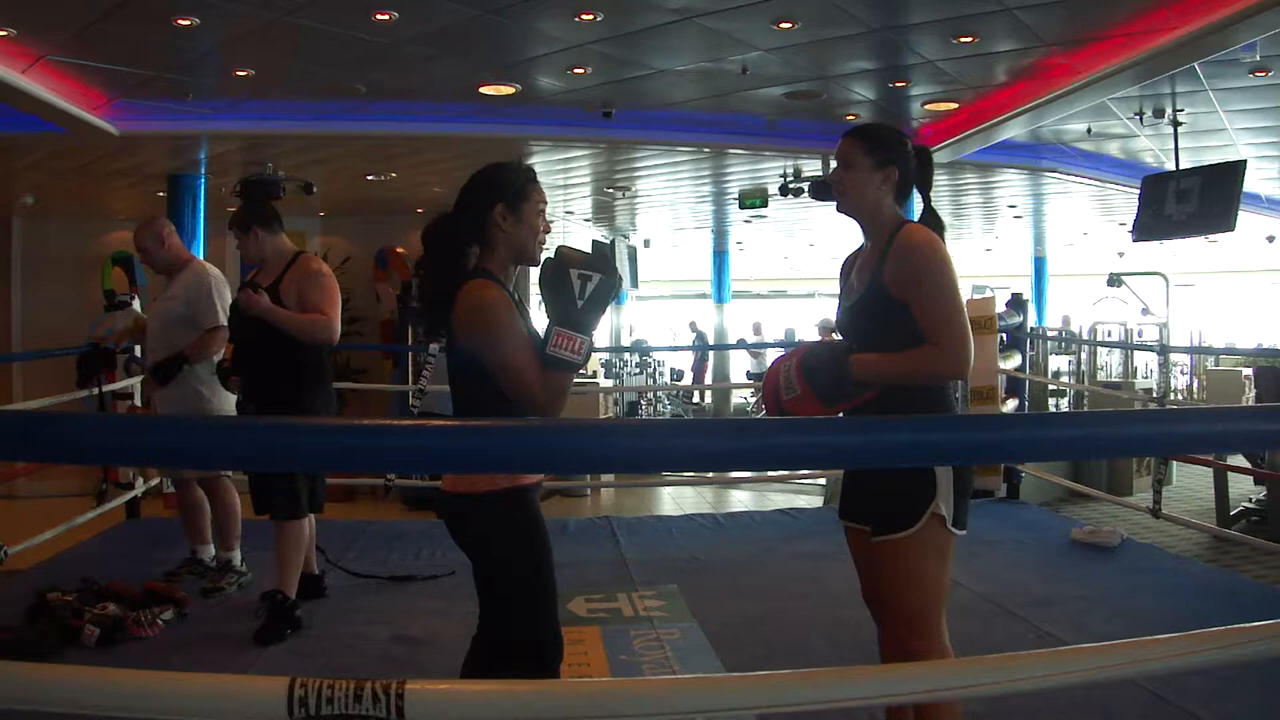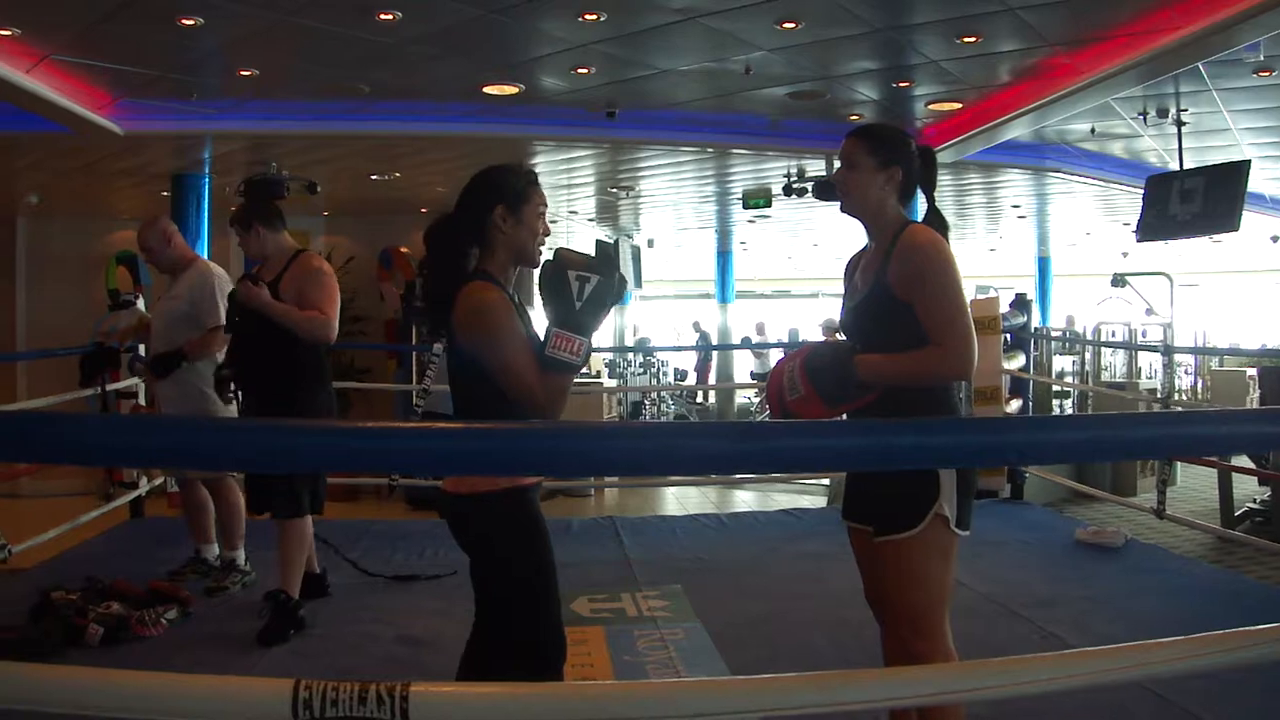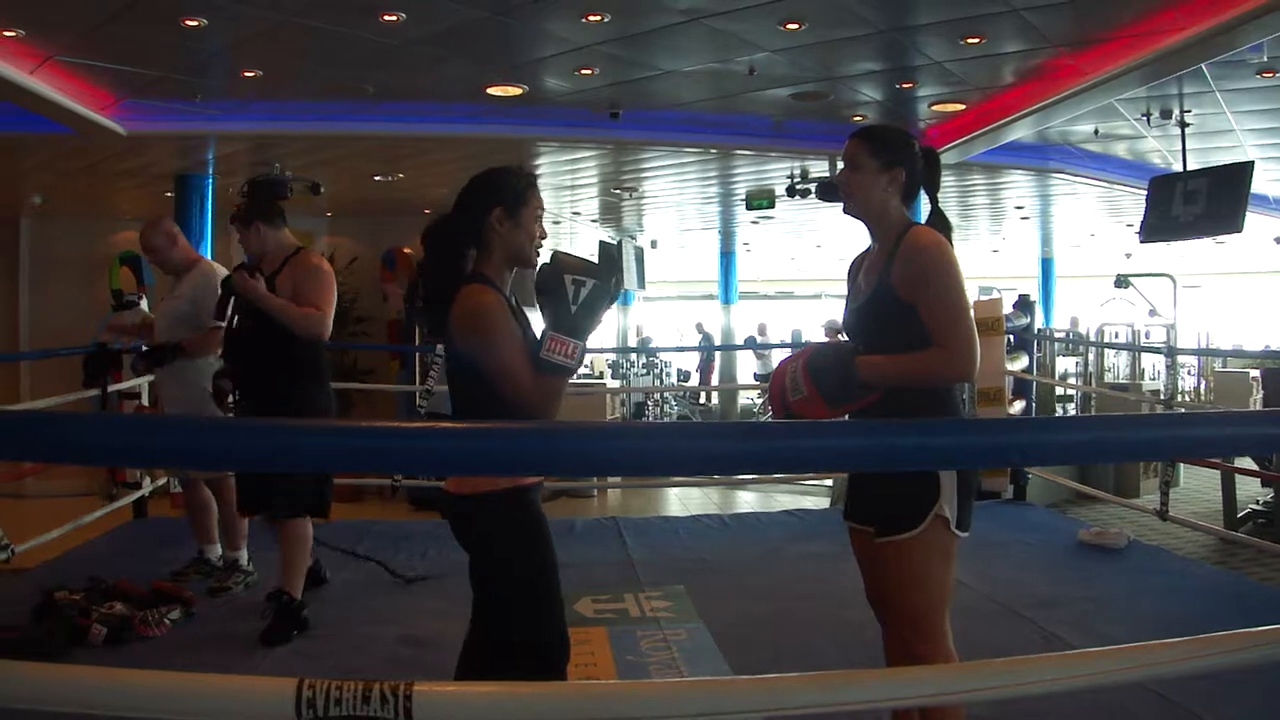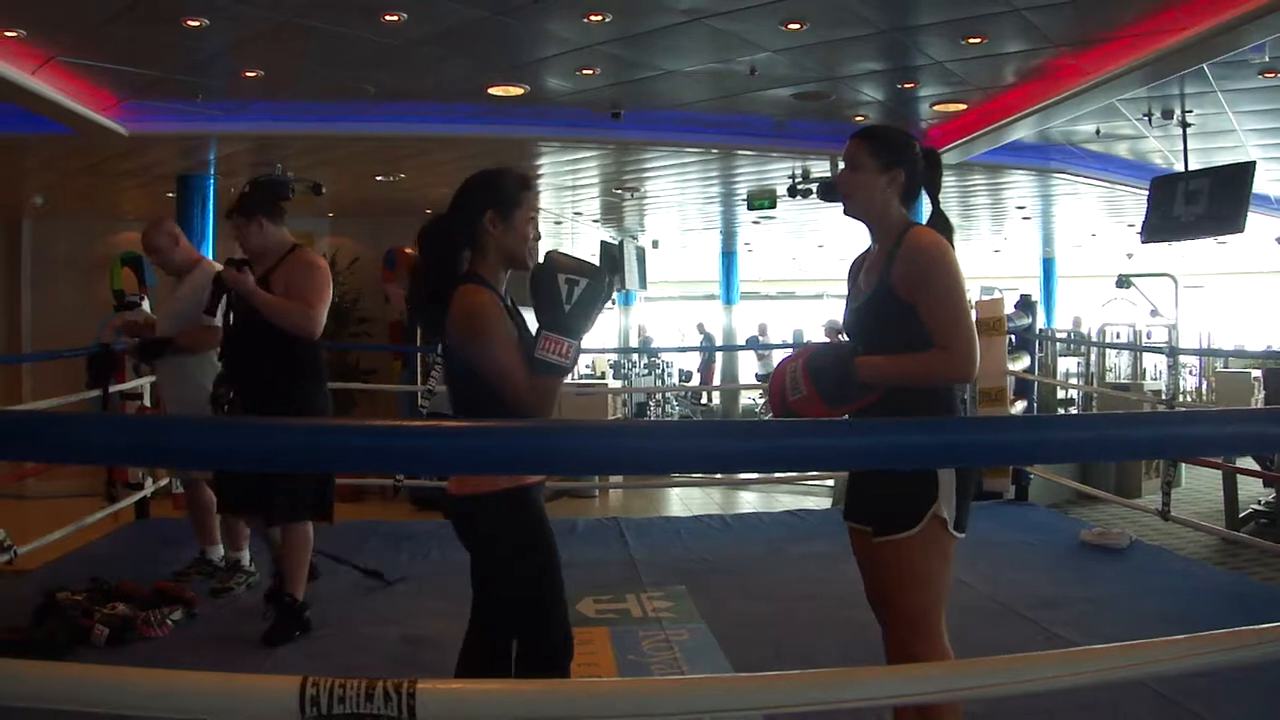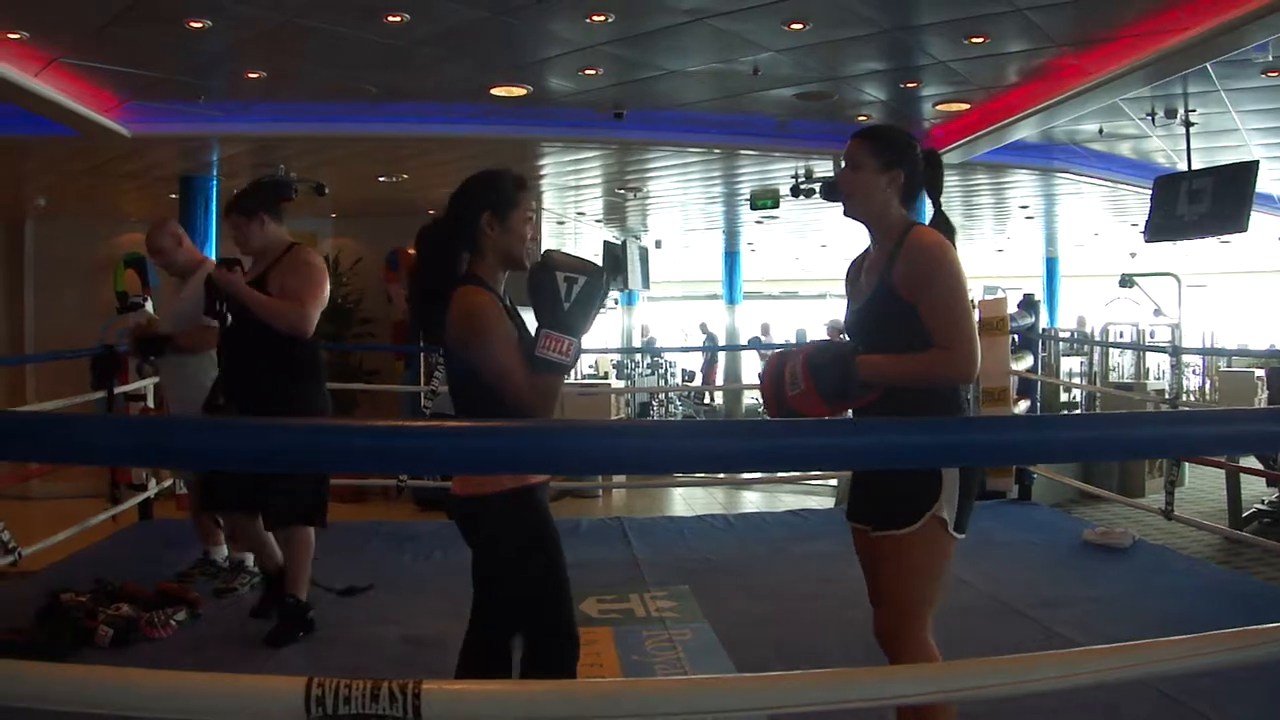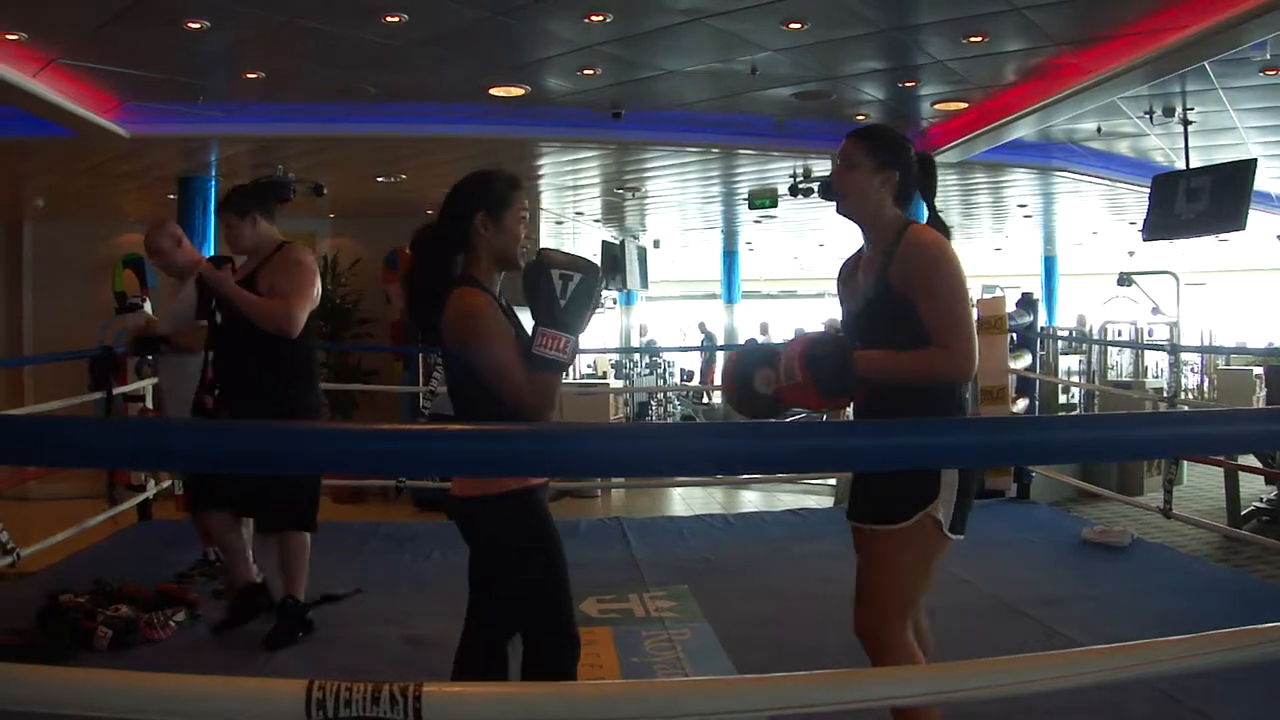
dt=0.1s
person 1, frame 1
left shoulder: (917, 248)
right shoulder: (855, 263)
left elbow: (955, 358)
left wrist: (850, 367)
right wrist: (819, 376)
left hip: (920, 458)
left knee: (919, 632)
right knee: (887, 617)
person 1, frame 2
left shoulder: (921, 248)
right shoulder: (859, 263)
left elbow: (958, 359)
left wrist: (854, 368)
right wrist: (822, 379)
left hip: (924, 458)
left knee: (922, 632)
right knee: (890, 618)
person 1, frame 3
left shoulder: (924, 250)
right shoulder: (862, 265)
left elbow: (960, 361)
left wrist: (857, 368)
right wrist: (824, 377)
left hip: (925, 460)
left knee: (923, 633)
right knee: (892, 619)
person 1, frame 4
left shoulder: (924, 251)
right shoulder: (862, 265)
left elbow: (960, 362)
left wrist: (857, 368)
right wrist: (823, 378)
left hip: (924, 460)
left knee: (919, 631)
right knee: (892, 618)
person 1, frame 5
left shoulder: (926, 251)
right shoulder: (860, 268)
left elbow: (961, 362)
left wrist: (857, 369)
right wrist: (816, 377)
left hip: (930, 460)
right hip: (880, 459)
left knee: (902, 629)
right knee: (901, 623)
person 1, frame 6
left shoulder: (923, 249)
right shoulder: (853, 267)
left elbow: (959, 361)
left wrist: (856, 364)
right wrist: (795, 381)
left hip: (930, 457)
left knee: (881, 626)
right knee: (897, 620)
person 2, frame 1
left shoulder: (491, 293)
right shoulder: (485, 299)
left elbow: (529, 385)
right elbow: (544, 400)
left wrist: (574, 319)
right wrist: (575, 321)
left hip: (490, 490)
right hip: (496, 496)
left knee: (504, 631)
right knee: (534, 644)
person 2, frame 2
left shoulder: (490, 295)
right shoulder: (485, 301)
left elbow: (531, 385)
right elbow: (544, 402)
left wrist: (575, 321)
right wrist: (576, 323)
left hip: (491, 491)
right hip: (497, 496)
left knee: (501, 632)
right knee: (538, 644)
person 2, frame 3
left shoulder: (490, 297)
right shoulder: (480, 303)
left elbow: (527, 388)
right elbow: (538, 403)
left wrist: (572, 322)
right wrist: (569, 326)
left hip: (491, 492)
right hip: (499, 497)
left knee: (498, 628)
right knee: (542, 642)
person 2, frame 4
left shoulder: (487, 298)
right shoulder: (477, 304)
left elbow: (524, 388)
right elbow: (534, 403)
left wrist: (566, 323)
right wrist: (564, 326)
left hip: (492, 492)
right hip: (501, 497)
left knee: (496, 628)
right knee: (547, 641)
person 2, frame 5
left shoulder: (484, 299)
right shoulder: (476, 305)
left elbow: (524, 388)
right elbow: (536, 403)
left wrist: (566, 321)
right wrist: (562, 323)
left hip: (493, 493)
right hip: (507, 496)
left knee: (494, 628)
right knee: (553, 641)
person 2, frame 6
left shoulder: (481, 300)
right shoulder: (472, 306)
left elbow: (521, 388)
right elbow: (535, 403)
left wrist: (562, 322)
right wrist: (559, 323)
left hip: (492, 493)
right hip: (506, 497)
left knee: (490, 628)
right knee: (553, 642)
person 3, frame 1
left shoulder: (310, 271)
right shoulder: (257, 275)
left elbow: (329, 330)
left wrist: (267, 310)
right wrist: (233, 364)
left hip: (300, 403)
right hip: (264, 403)
left knee: (291, 501)
right knee: (287, 498)
left ankle: (284, 603)
right ankle: (309, 577)
person 3, frame 2
left shoulder: (311, 269)
right shoulder: (259, 272)
left elbow: (326, 329)
left wrist: (266, 304)
right wrist: (234, 365)
left hip: (300, 402)
right hip: (263, 401)
left knee: (291, 500)
right knee: (286, 498)
left ankle: (287, 603)
right ankle: (311, 576)
person 3, frame 3
left shoulder: (308, 267)
right shoulder: (258, 270)
left elbow: (319, 328)
left wrist: (259, 296)
right wrist: (231, 369)
left hip: (297, 403)
right hip: (258, 402)
left knee: (291, 502)
right knee: (270, 499)
left ankle: (291, 604)
right ankle: (308, 569)
person 3, frame 4
left shoulder: (305, 265)
right shoulder: (255, 266)
left elbow: (310, 324)
left wrist: (250, 292)
right wrist: (227, 381)
left hip: (294, 403)
right hip: (252, 402)
left knee: (291, 503)
right knee: (249, 497)
left ankle: (294, 604)
right ankle: (289, 566)
person 3, frame 5
left shoulder: (304, 264)
right shoulder: (254, 267)
left elbow: (301, 324)
left wrist: (237, 289)
right wrist: (224, 387)
left hip: (292, 407)
right hip: (246, 405)
left knee: (291, 509)
right knee: (227, 499)
left ankle: (295, 606)
right ankle: (276, 572)
person 3, frame 6
left shoulder: (295, 262)
right shoulder: (244, 265)
left elbow: (288, 323)
left wrist: (224, 287)
right wrist: (214, 389)
left hip: (286, 408)
right hip: (239, 406)
left knee: (286, 513)
right knee: (214, 500)
left ankle: (295, 607)
right ankle: (248, 589)
person 4, frame 1
left shoulder: (205, 277)
right shoulder: (172, 281)
left elbow: (218, 334)
left wrist: (178, 363)
right wrist: (124, 335)
left hip: (204, 403)
right hip: (173, 404)
left knee: (214, 478)
right knee: (183, 478)
left ankle: (233, 563)
right ankle: (203, 556)
person 4, frame 2
left shoulder: (209, 276)
right shoulder: (175, 280)
left elbow: (220, 334)
left wrist: (175, 358)
right wrist: (129, 332)
left hip: (207, 403)
right hip: (176, 403)
left knee: (218, 477)
right knee: (186, 478)
left ankle: (237, 561)
right ankle: (206, 555)
person 4, frame 3
left shoulder: (211, 277)
right shoulder: (177, 282)
left elbow: (218, 336)
left wrist: (170, 352)
right wrist: (136, 328)
left hip: (208, 404)
right hip: (178, 403)
left knee: (220, 479)
right knee: (189, 479)
left ankle: (240, 563)
right ankle: (209, 555)
person 4, frame 4
left shoulder: (212, 277)
right shoulder: (178, 282)
left elbow: (215, 335)
left wrist: (163, 345)
right wrist: (141, 329)
left hip: (209, 403)
right hip: (181, 404)
right knee: (191, 479)
left ankle: (241, 561)
right ankle: (211, 555)
person 4, frame 5
right shoulder: (178, 284)
left elbow: (213, 335)
left wrist: (162, 341)
right wrist: (148, 332)
right hip: (181, 404)
right knee: (194, 480)
left ankle: (245, 564)
right ankle: (214, 556)
person 4, frame 6
right shoulder: (171, 285)
left elbow: (208, 335)
left wrist: (159, 341)
right wrist: (147, 333)
right hip: (181, 405)
right knee: (193, 480)
right ankle: (213, 556)
